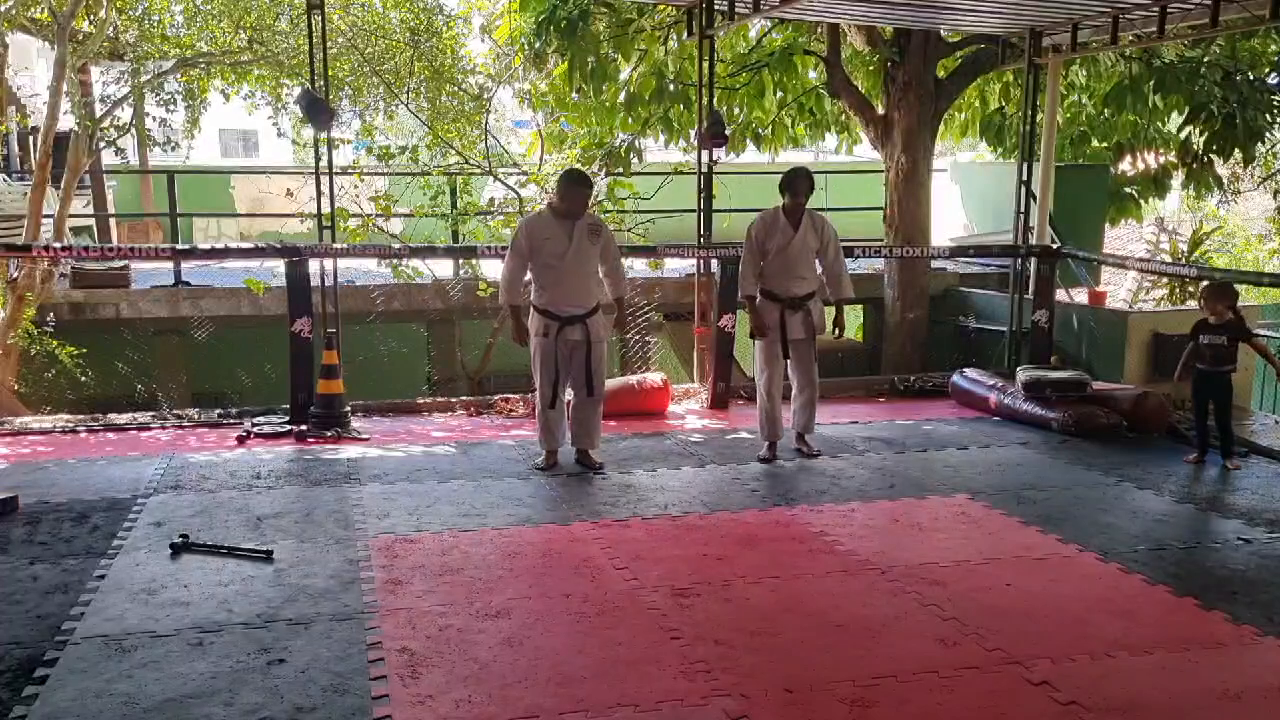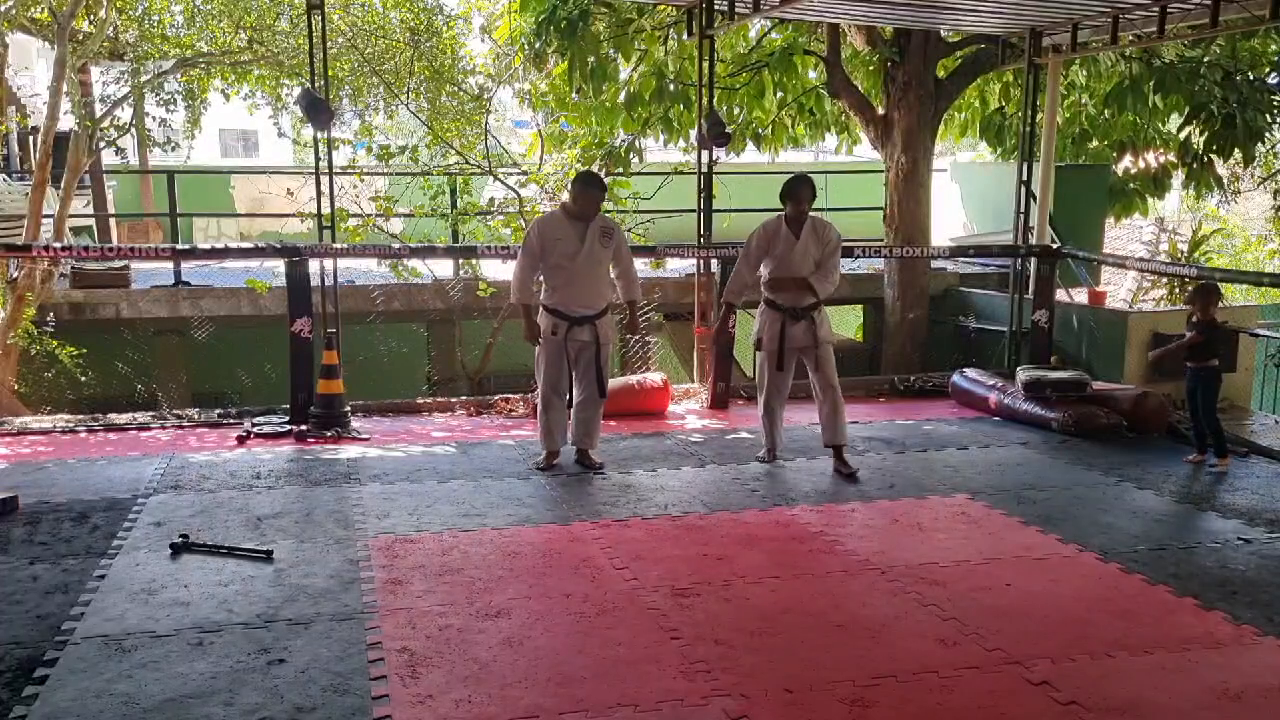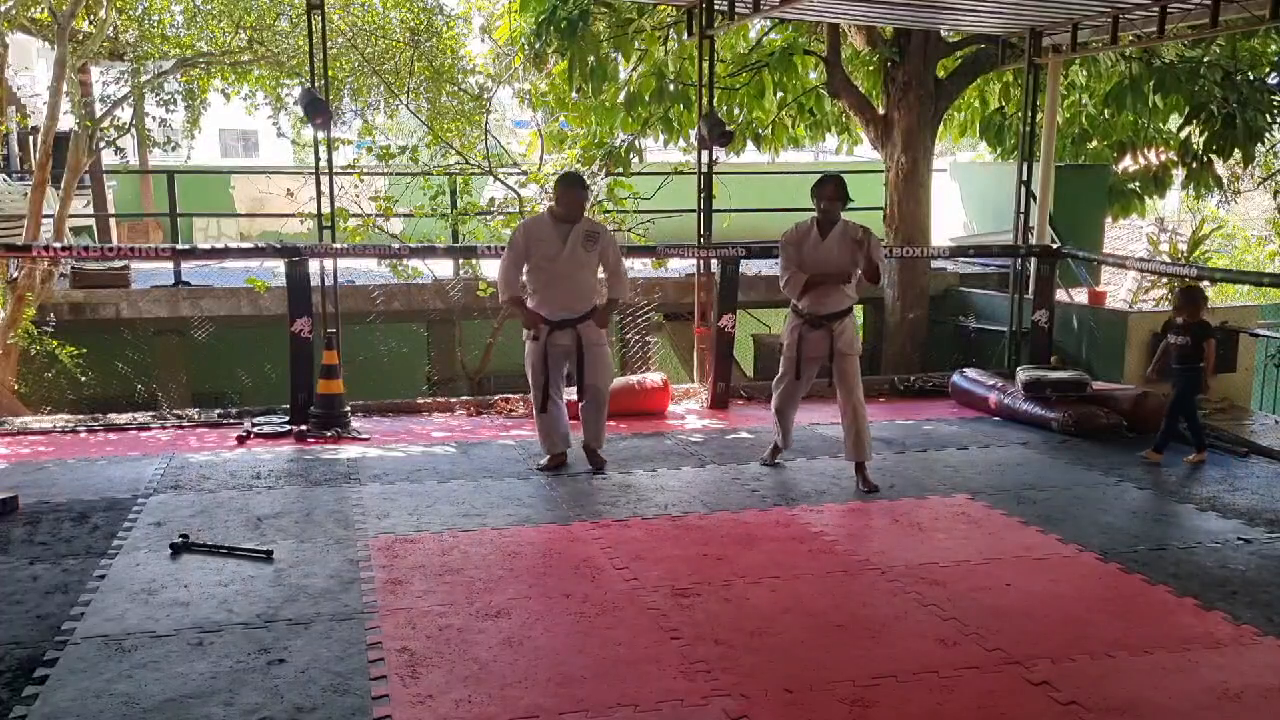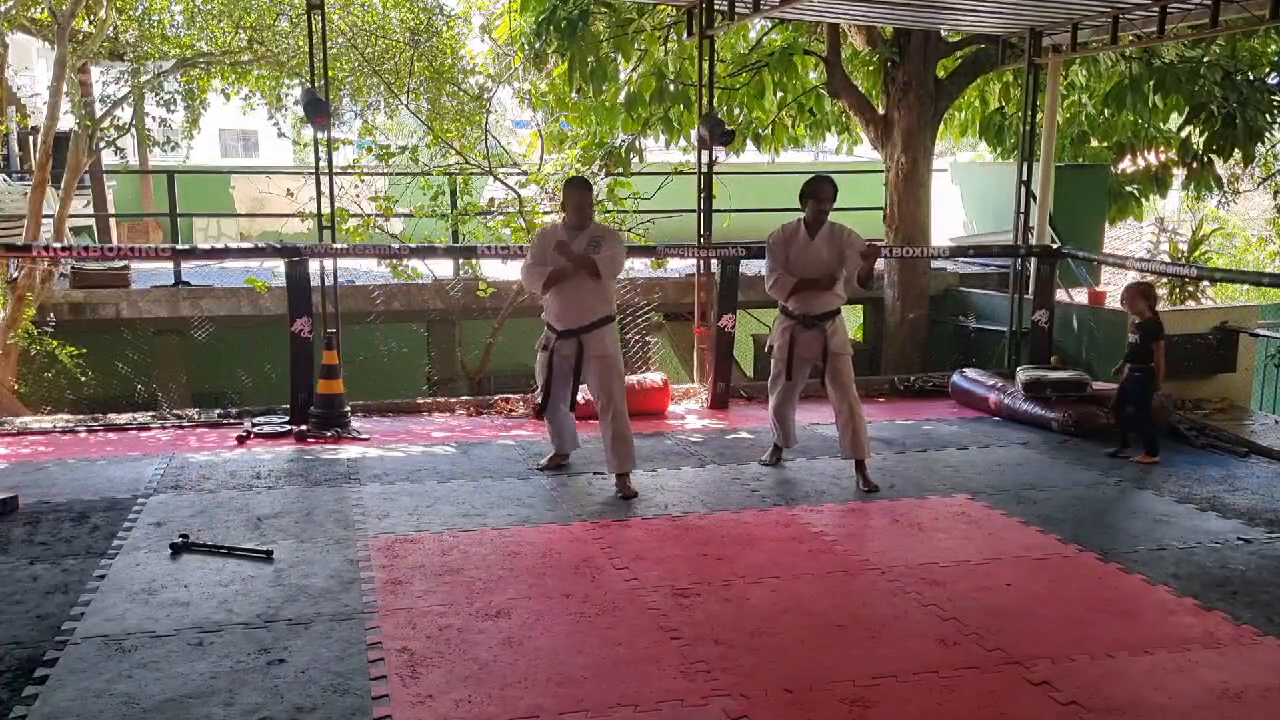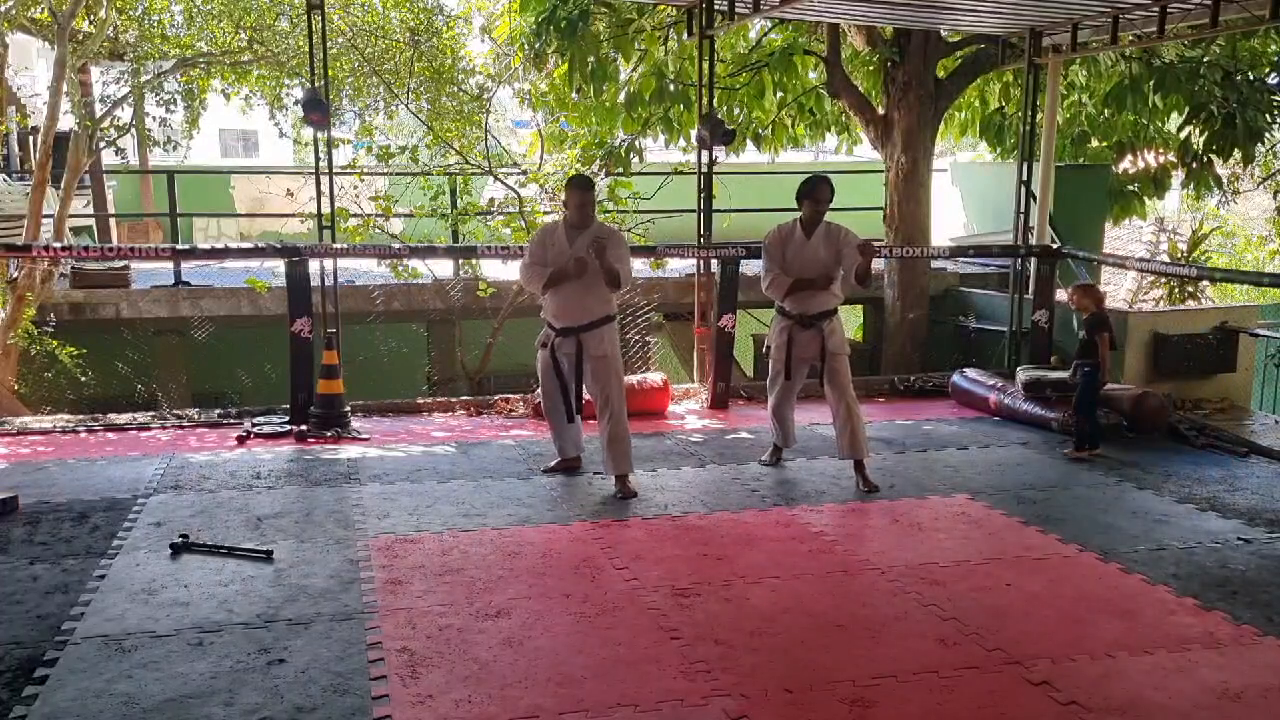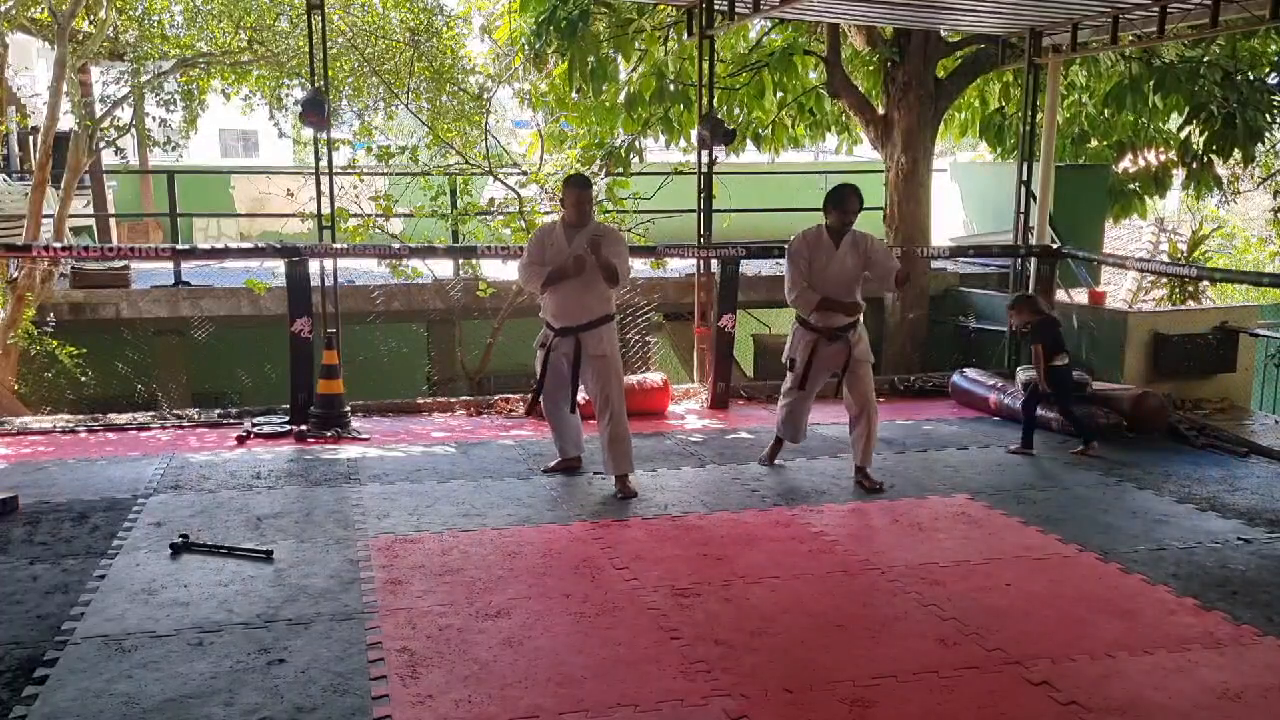
dt=0.5s
person 1, frame 1
left shoulder: (596, 226)
right shoulder: (532, 226)
left elbow: (613, 268)
right elbow: (513, 274)
left wrist: (620, 308)
right wrist: (516, 320)
left hip: (589, 322)
right hip: (548, 323)
left knee: (590, 391)
right knee: (549, 391)
left ankle: (584, 449)
right ankle: (551, 450)
person 1, frame 2
left shoulder: (610, 229)
right shoulder: (544, 226)
left elbow: (625, 271)
right elbow: (524, 274)
left wrist: (633, 313)
right wrist: (528, 319)
left hip: (597, 323)
right hip: (556, 323)
left knee: (593, 391)
right knee: (552, 390)
left ankle: (583, 449)
right ankle: (551, 449)
person 1, frame 3
left shoulder: (598, 232)
right shoulder: (529, 229)
left elbow: (617, 272)
right elbow: (509, 271)
left wrist: (609, 306)
right wrist: (522, 308)
left hip: (586, 326)
right hip: (544, 328)
left knee: (597, 389)
right knee: (545, 393)
left ankle: (592, 445)
right ankle: (557, 451)
person 1, frame 4
left shoulder: (608, 236)
right shoulder: (544, 237)
left elbow: (608, 267)
right elbow: (530, 277)
left wrist: (572, 257)
right wrist: (567, 271)
left hip: (598, 334)
right hip: (556, 335)
left knee: (612, 402)
right knee: (552, 398)
left ankle: (623, 474)
right ankle: (561, 450)
person 1, frame 5
left shoulder: (610, 237)
right shoulder: (545, 235)
left elbow: (620, 281)
right elbow: (529, 276)
left wrist: (604, 262)
right wrist: (567, 272)
left hip: (598, 334)
right hip: (557, 334)
left knee: (610, 403)
right knee: (555, 401)
left ankle: (621, 475)
right ankle: (570, 456)
person 1, frame 6
left shoulder: (609, 236)
right shoulder: (543, 236)
left elbow: (618, 277)
right elbow: (527, 275)
left wrist: (600, 257)
right wrist: (565, 270)
left hip: (596, 334)
right hip: (555, 334)
left knee: (610, 403)
right knee: (554, 400)
left ankle: (621, 475)
right ankle: (570, 455)
person 2, frame 1
left shoulder: (820, 225)
right shoulder: (763, 224)
left elbow: (835, 269)
right elbow: (750, 270)
left wrist: (840, 312)
right wrist: (753, 311)
left hip: (806, 309)
right hip: (772, 309)
left knee: (806, 379)
right knee: (769, 380)
left ankle: (801, 436)
right ankle: (770, 440)
person 2, frame 2
left shoulder: (825, 231)
right shoulder: (766, 232)
left elbow: (829, 278)
right elbow: (743, 273)
left wrist: (790, 283)
right wrist: (726, 314)
left hip: (812, 319)
right hip: (775, 318)
left knee: (829, 387)
right knee: (771, 391)
left ankle: (838, 455)
right ankle: (771, 445)
person 2, frame 3
left shoulder: (856, 234)
right shoulder: (795, 235)
left elbow: (873, 277)
right elbow: (789, 281)
left wrist: (869, 255)
right wrist: (828, 278)
left hip: (840, 327)
right hip: (802, 326)
left knee: (852, 398)
right knee: (784, 393)
left ankle: (861, 470)
right ankle: (779, 443)
person 2, frame 4
left shoulder: (844, 236)
right shoulder: (782, 237)
left elbow: (862, 281)
right elbow: (775, 283)
left wrist: (869, 264)
right wrist: (815, 283)
left hip: (829, 327)
right hip: (791, 326)
left knee: (846, 396)
right knee: (781, 394)
left ankle: (861, 468)
right ankle: (779, 444)
person 2, frame 5
left shoulder: (840, 236)
right shoulder: (778, 237)
left elbow: (859, 278)
right elbow: (771, 283)
left wrist: (866, 261)
right wrist: (811, 283)
left hip: (826, 327)
right hip: (788, 326)
left knee: (843, 396)
right knee: (780, 394)
left ankle: (860, 468)
right ankle: (779, 444)
person 2, frame 6
left shoulder: (865, 244)
right shoulder: (803, 243)
left elbow: (892, 280)
right elbow: (797, 295)
left wrist: (903, 271)
right wrist: (838, 305)
left hip: (850, 337)
right hip: (812, 336)
left knee: (864, 404)
right knee: (795, 397)
left ankle: (861, 470)
right ankle: (779, 441)
